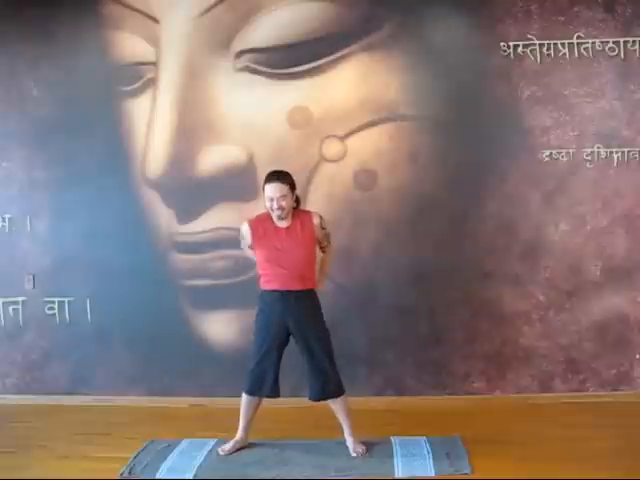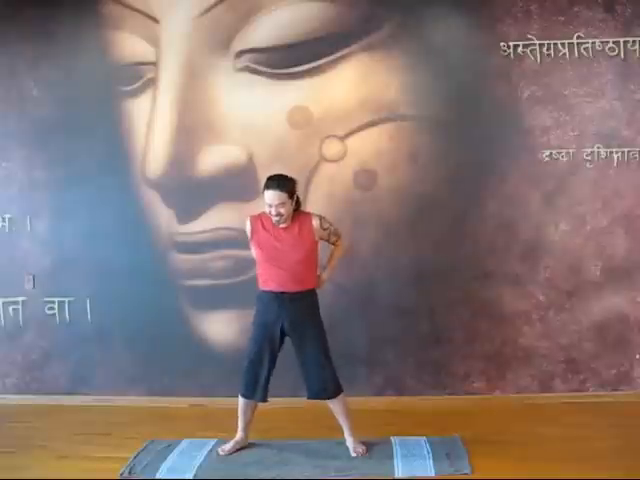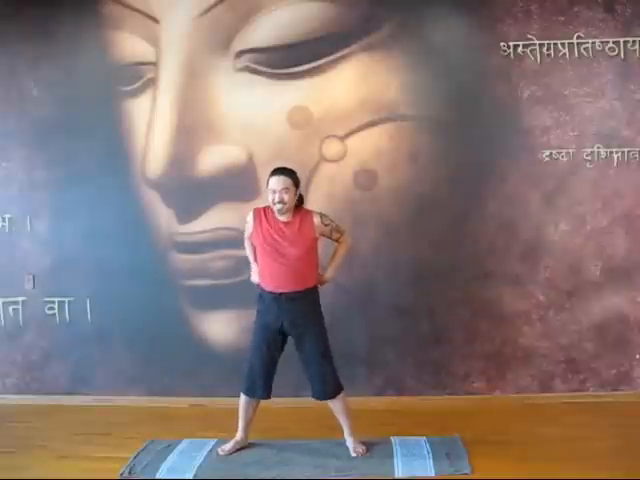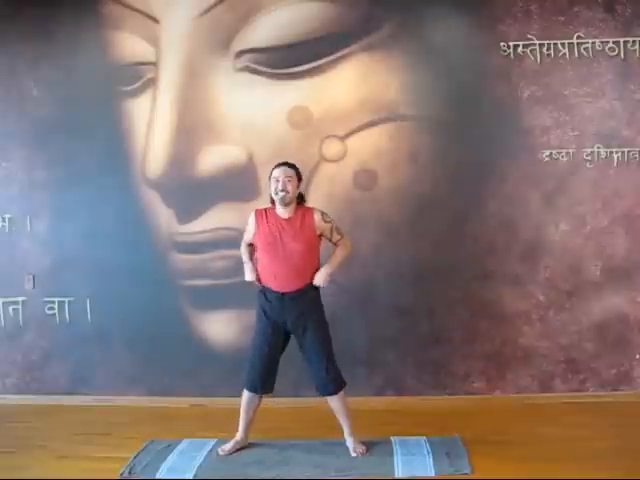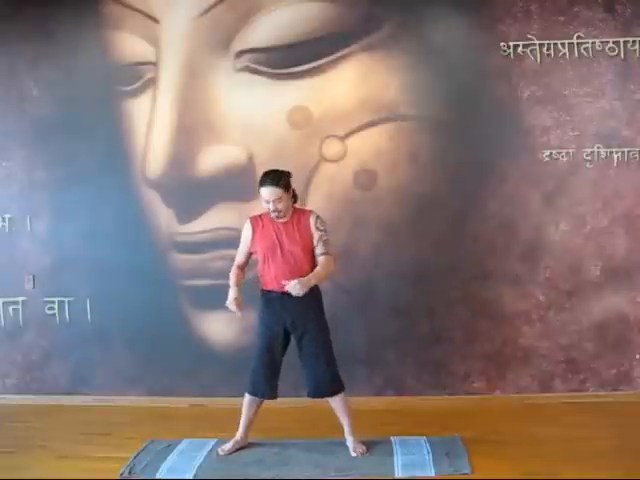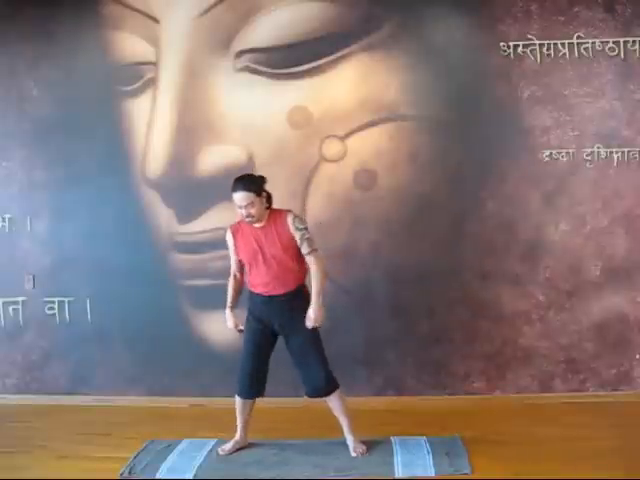
dt=0.3s
person 1, frame 1
left shoulder: (313, 221)
right shoulder: (252, 227)
left elbow: (326, 249)
left wrist: (319, 277)
left hip: (306, 303)
right hip: (271, 305)
left knee: (326, 371)
right knee: (259, 371)
left ankle: (349, 435)
right ankle: (241, 435)
person 1, frame 2
left shoulder: (314, 223)
right shoulder: (253, 224)
left elbow: (339, 242)
left wrist: (325, 275)
left hip: (304, 305)
right hip: (268, 306)
left knee: (323, 373)
right knee: (253, 372)
left ankle: (349, 435)
right ankle: (241, 435)
person 1, frame 3
left shoulder: (315, 220)
right shoulder: (256, 217)
left elbow: (344, 239)
left wrist: (329, 271)
right wrist: (254, 267)
left hip: (305, 304)
right hip: (269, 305)
left knee: (324, 373)
right knee: (256, 372)
left ankle: (349, 435)
right ankle: (241, 435)
person 1, frame 4
left shoulder: (315, 218)
right shoulder: (258, 218)
left elbow: (344, 243)
right elbow: (246, 244)
left wrist: (327, 269)
right wrist: (248, 266)
left hip: (306, 303)
right hip: (270, 304)
left knee: (326, 370)
right knee: (258, 371)
left ankle: (349, 435)
right ankle: (241, 435)
person 1, frame 5
left shoulder: (311, 221)
right shoulder: (253, 226)
left elbow: (327, 263)
right elbow: (239, 264)
left wrist: (306, 282)
right wrist: (234, 289)
left hip: (306, 303)
right hip: (272, 305)
left knee: (324, 369)
right knee: (261, 372)
left ankle: (350, 434)
right ankle: (241, 435)
person 1, frame 6
left shoulder: (290, 221)
right shoulder: (234, 232)
left elbow: (314, 262)
right elbow: (236, 274)
left wrist: (316, 303)
right wrist: (229, 309)
left hip: (294, 304)
right hip: (259, 308)
left knee: (317, 370)
right knee: (248, 373)
left ankle: (349, 433)
right ankle: (240, 436)
